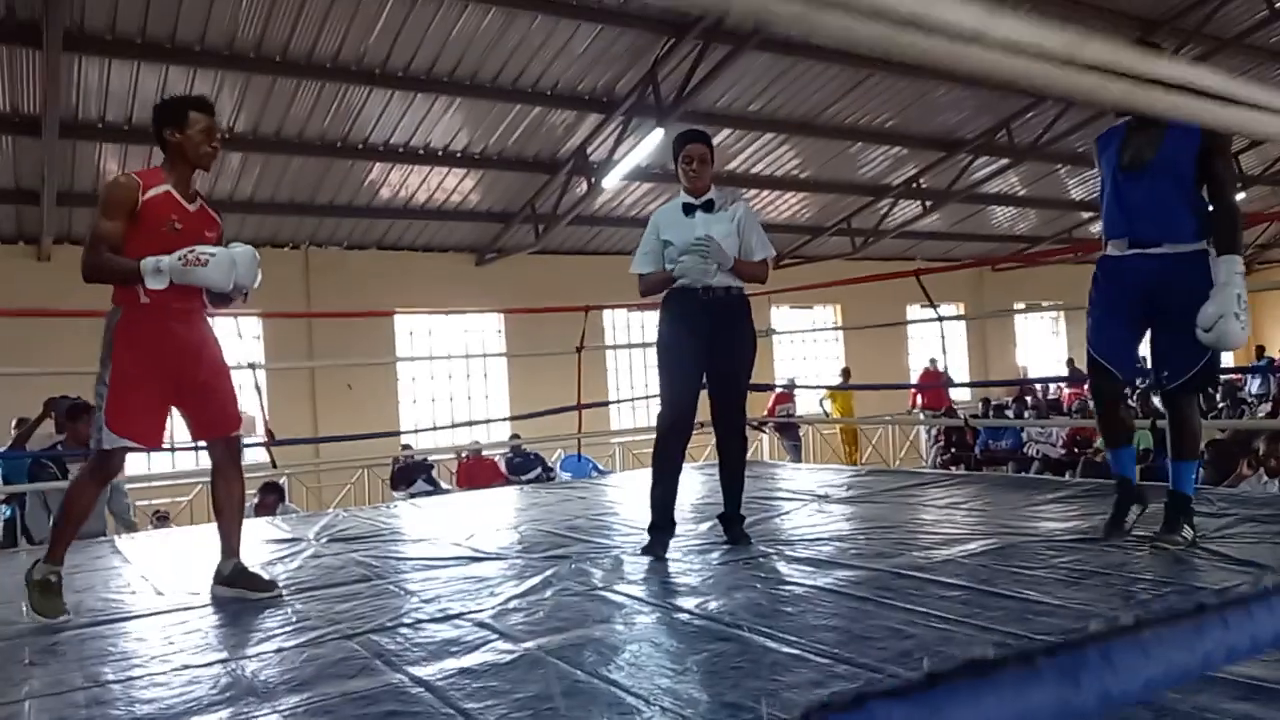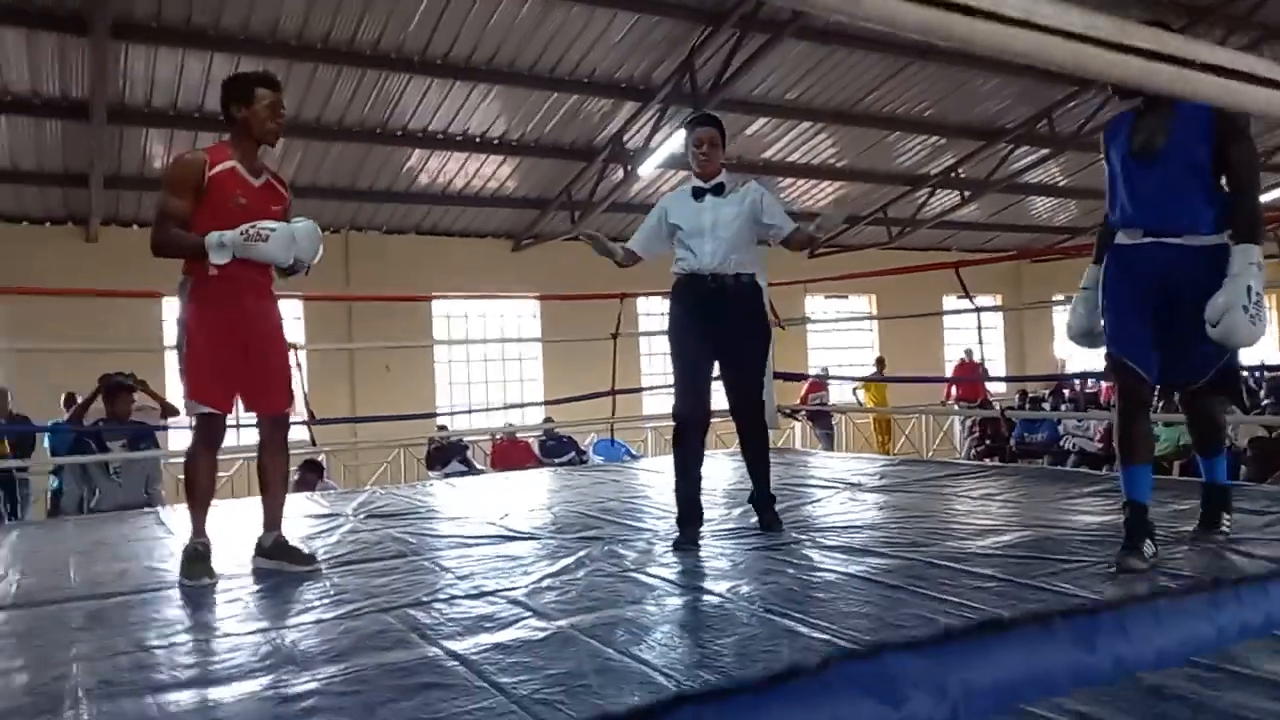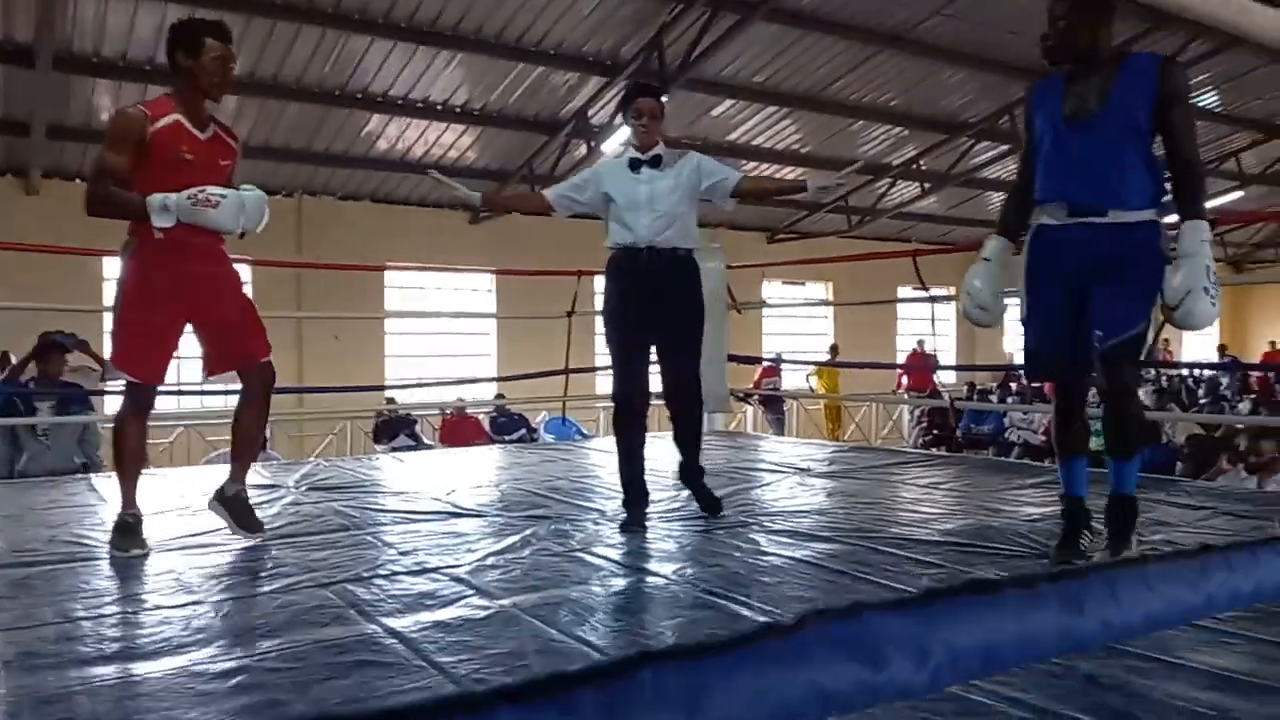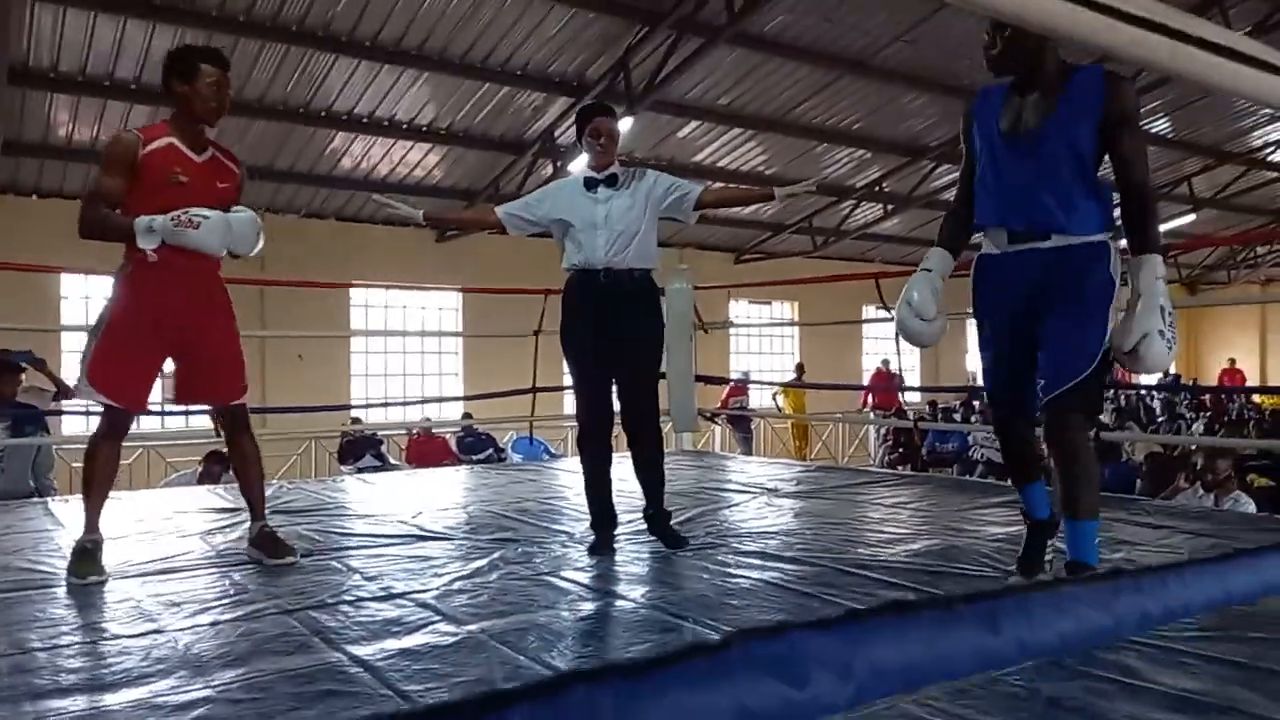
dt=0.3s
person 1, frame 1
left shoulder: (208, 214)
right shoulder: (129, 190)
right elbow: (93, 264)
left wrist: (235, 281)
right wrist: (162, 266)
left hip: (193, 333)
right hip: (138, 332)
left knee: (228, 448)
right knee: (108, 458)
left ankle: (230, 567)
right ankle: (48, 569)
person 1, frame 2
left shoulder: (277, 188)
right shoulder: (196, 167)
right elbow: (161, 239)
left wrist: (300, 255)
right wrist: (224, 240)
left hip: (261, 308)
right hip: (210, 305)
left knee: (277, 422)
right knee: (210, 425)
left ankle: (271, 538)
right ankle: (198, 542)
person 1, frame 3
left shoulder: (227, 140)
right shoulder: (138, 121)
right elbow: (98, 198)
left wrist: (244, 214)
right wrist: (169, 204)
left hip: (212, 267)
right hip: (154, 266)
left knee: (260, 374)
right knee: (141, 390)
left ankle: (234, 489)
right ankle: (128, 513)
person 1, frame 4
left shoulder: (229, 165)
right shoulder: (134, 146)
right elbow: (91, 222)
left wrist: (246, 234)
right wrist: (154, 225)
left hip: (205, 295)
right hip: (144, 290)
left knee: (235, 414)
right knee: (117, 416)
left ankle: (260, 528)
right ankle: (91, 537)
person 2, frame 1
left shoulder: (1201, 132)
right shoulder: (1109, 142)
left elbow: (1225, 206)
left wrist: (1230, 277)
left hip: (1180, 267)
right hip: (1118, 269)
left knee: (1179, 393)
right knee: (1103, 385)
left ankle: (1181, 504)
right ankle: (1126, 490)
person 2, frame 2
left shoulder: (1216, 115)
right shoulder: (1116, 130)
left elbow: (1245, 194)
left wrist: (1244, 267)
right wrist: (1092, 281)
left hip: (1197, 261)
right hip: (1131, 265)
left knee: (1199, 391)
right knee: (1132, 390)
left ankle: (1217, 497)
right ankle: (1137, 522)
person 2, frame 3
left shoulder: (1157, 76)
right shoulder: (1043, 95)
left elbow: (1186, 165)
right elbow: (1025, 184)
left wrist: (1195, 247)
right wrist: (993, 255)
left hip: (1128, 240)
right hip: (1055, 244)
left knee: (1115, 375)
right knee: (1067, 385)
left ankle: (1122, 500)
right ankle: (1076, 512)
person 2, frame 4
left shoulder: (1103, 92)
right shoulder: (982, 106)
left elbow: (1136, 189)
left wrist: (1151, 283)
right wrist: (934, 267)
left hip: (1075, 265)
right hip: (1001, 268)
left knee: (1066, 416)
right knee: (1012, 421)
left ankle: (1083, 572)
right ankle: (1040, 522)
person 3, frame 1
left shoulder: (737, 210)
right shoulder: (662, 217)
left elbow: (760, 271)
right elbow: (645, 285)
left wrist: (725, 261)
right wrist: (678, 270)
left hip: (729, 316)
right hip: (681, 317)
left knee: (730, 418)
right knee: (675, 417)
left ankle: (732, 517)
right ankle: (661, 527)
person 3, frame 2
left shoulder: (751, 193)
right shoulder: (672, 203)
left elbow: (790, 235)
right elbow: (634, 253)
left wrist: (815, 236)
right wrist: (607, 249)
left hip: (740, 300)
right hip: (692, 303)
left knee: (748, 404)
right knee: (690, 409)
left ankle: (763, 499)
right ankle: (689, 520)
person 3, frame 3
left shoulder: (690, 165)
right shoulder: (606, 172)
left elbow: (744, 185)
right elbow: (545, 201)
left wrist: (805, 186)
right wrist: (481, 199)
left hip: (676, 275)
right hip: (627, 278)
left knee: (683, 381)
right knee: (629, 388)
left ankle: (693, 472)
right ankle: (634, 501)
person 3, frame 4
left shoulder: (648, 184)
right shoulder: (559, 193)
left elbow: (709, 196)
right elbow: (493, 217)
left wrist: (776, 193)
right wrist: (424, 217)
left hip: (635, 297)
right hip: (585, 300)
left knee: (641, 408)
right knee: (593, 413)
left ankle: (656, 513)
right ankle: (603, 524)
